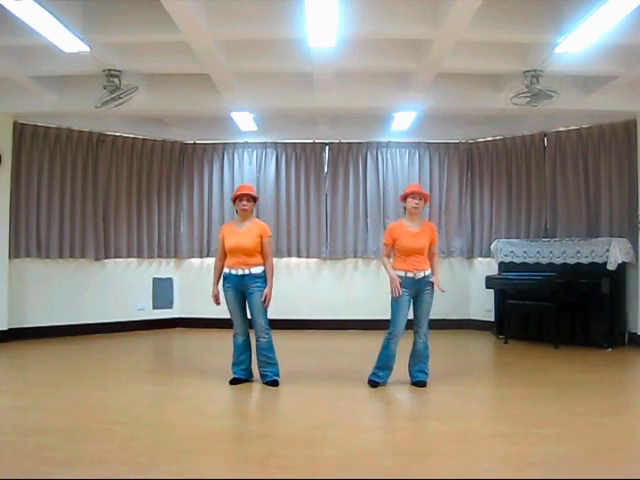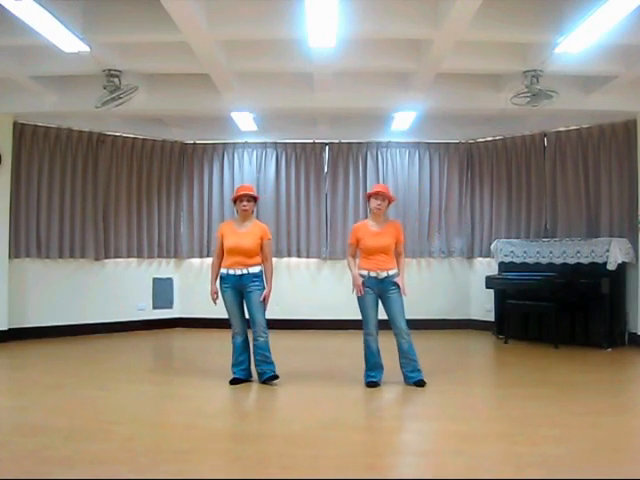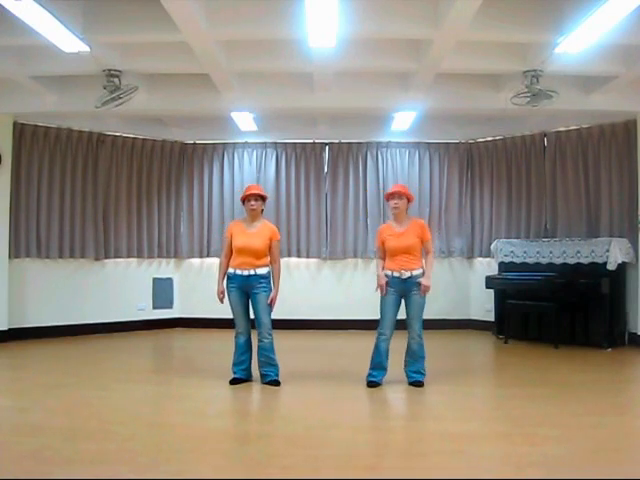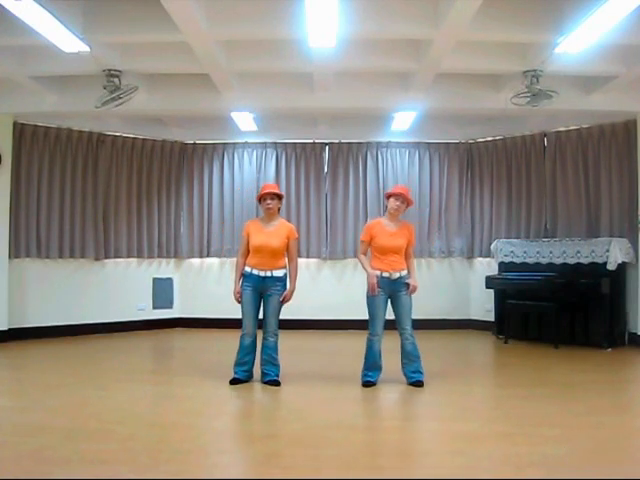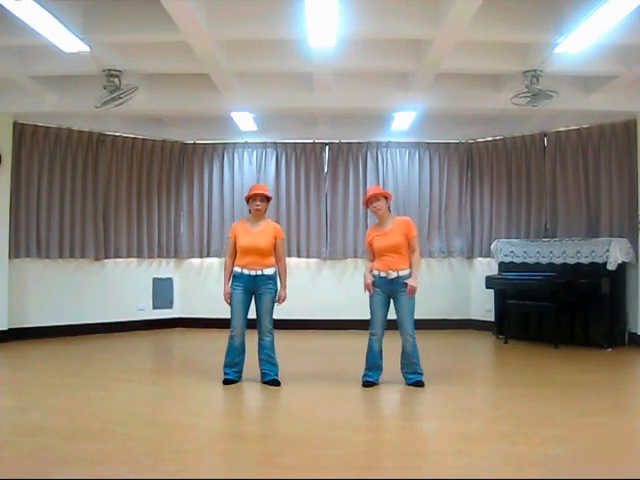
dt=1s
person 1, frame 1
left shoulder: (430, 228)
right shoulder: (394, 228)
right elbow: (385, 256)
left wrist: (435, 276)
right wrist: (392, 275)
left hip: (424, 282)
right hip: (403, 282)
left knee: (421, 330)
right knee: (396, 330)
left ankle: (419, 374)
right ankle: (379, 374)
person 1, frame 2
left shoulder: (395, 227)
right shoulder: (358, 228)
left elbow: (400, 255)
right elbow: (351, 256)
left wrist: (401, 276)
right wrist: (355, 274)
left hip: (390, 281)
right hip: (367, 281)
left knee: (401, 328)
right knee: (370, 331)
left ankle: (413, 374)
right ankle: (373, 375)
person 1, frame 3
left shoulder: (419, 225)
right shoulder: (383, 230)
left elbow: (429, 253)
left wrist: (427, 276)
right wrist: (380, 274)
left hip: (415, 280)
right hip: (392, 281)
left knee: (415, 330)
right knee: (384, 330)
left ankle: (415, 374)
right ankle: (376, 374)
person 1, frame 4
left shoulder: (408, 228)
right shoulder: (372, 226)
left elbow: (409, 257)
right elbow: (361, 254)
left wrist: (413, 277)
right wrist: (370, 272)
left hip: (401, 281)
right hip: (379, 281)
left knee: (406, 330)
right knee: (376, 331)
left ankle: (413, 374)
right ankle: (370, 374)
person 1, frame 5
left shoulder: (405, 223)
right shoulder: (371, 232)
left elbow: (415, 252)
left wrist: (414, 277)
right wrist: (367, 274)
left hip: (402, 280)
right hip: (379, 282)
left knee: (407, 331)
right knee: (375, 331)
left ankle: (413, 375)
right ankle: (371, 374)
person 2, frame 1
left shoulder: (262, 228)
right shoulder: (225, 229)
left elbow: (268, 259)
right elbow: (220, 259)
left wrist: (269, 286)
right wrist: (215, 285)
left hip: (255, 279)
right hip: (231, 280)
left knee: (261, 328)
right knee: (239, 329)
left ankle: (269, 373)
right ankle: (241, 372)
person 2, frame 2
left shoulder: (262, 229)
right shoulder: (224, 227)
left elbow: (267, 260)
right elbow: (217, 257)
left wrist: (268, 287)
right wrist: (213, 283)
left hip: (253, 279)
right hip: (229, 280)
left knee: (259, 327)
right knee: (237, 329)
left ankle: (266, 371)
right ankle: (241, 373)
person 2, frame 3
left shoulder: (271, 230)
right shoulder: (233, 227)
left elbow: (275, 262)
right elbow: (225, 257)
left wrist: (275, 288)
right wrist: (220, 283)
left hip: (260, 280)
right hip: (236, 280)
left knee: (265, 329)
right knee: (241, 329)
left ankle: (269, 374)
right ankle: (241, 372)
person 2, frame 4
left shoulder: (288, 229)
right shoulder: (250, 226)
left elbow: (293, 260)
right elbow: (242, 256)
left wrist: (292, 286)
right wrist: (236, 283)
left hip: (276, 281)
right hip: (251, 278)
left knee: (271, 330)
right knee: (248, 329)
left ankle: (270, 374)
right ankle: (242, 372)
person 2, frame 5
left shoulder: (275, 229)
right shoulder: (237, 227)
left elbow: (280, 260)
right elbow: (230, 258)
left wrist: (283, 287)
right wrist: (226, 284)
left hip: (266, 280)
right hip: (241, 279)
left knee: (266, 329)
right knee: (237, 329)
left ankle: (269, 373)
right ankle: (232, 372)
